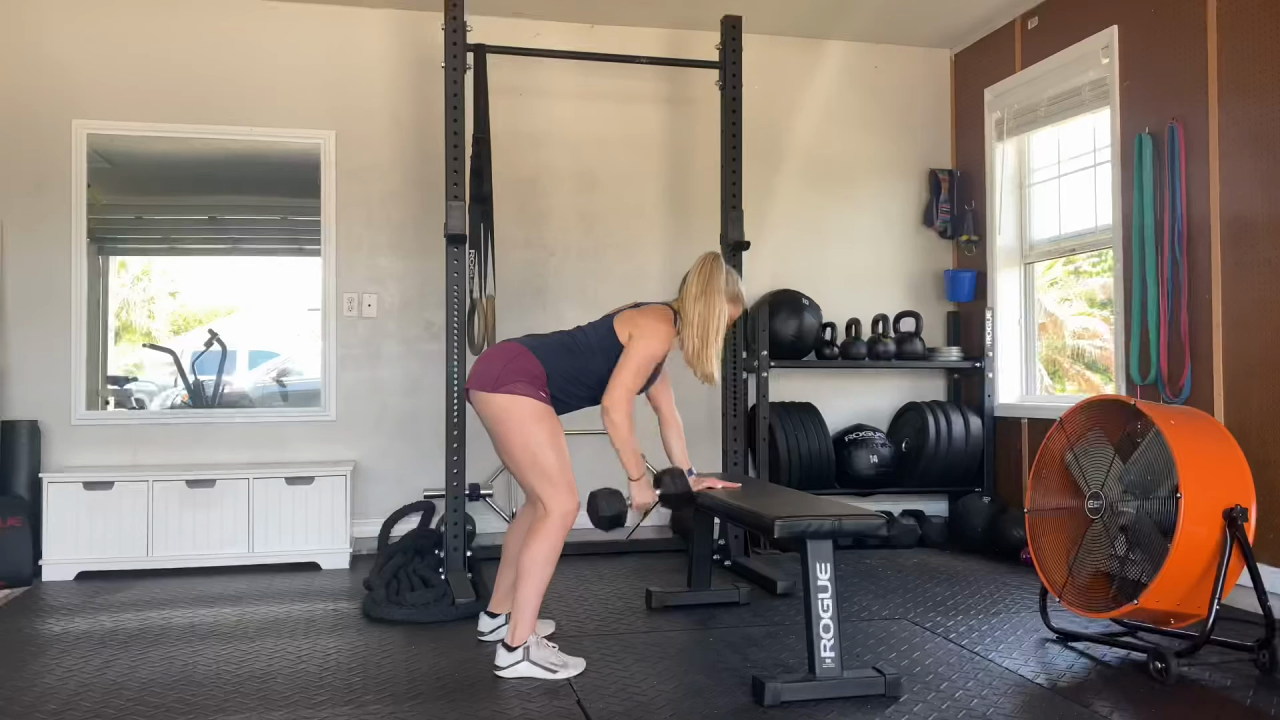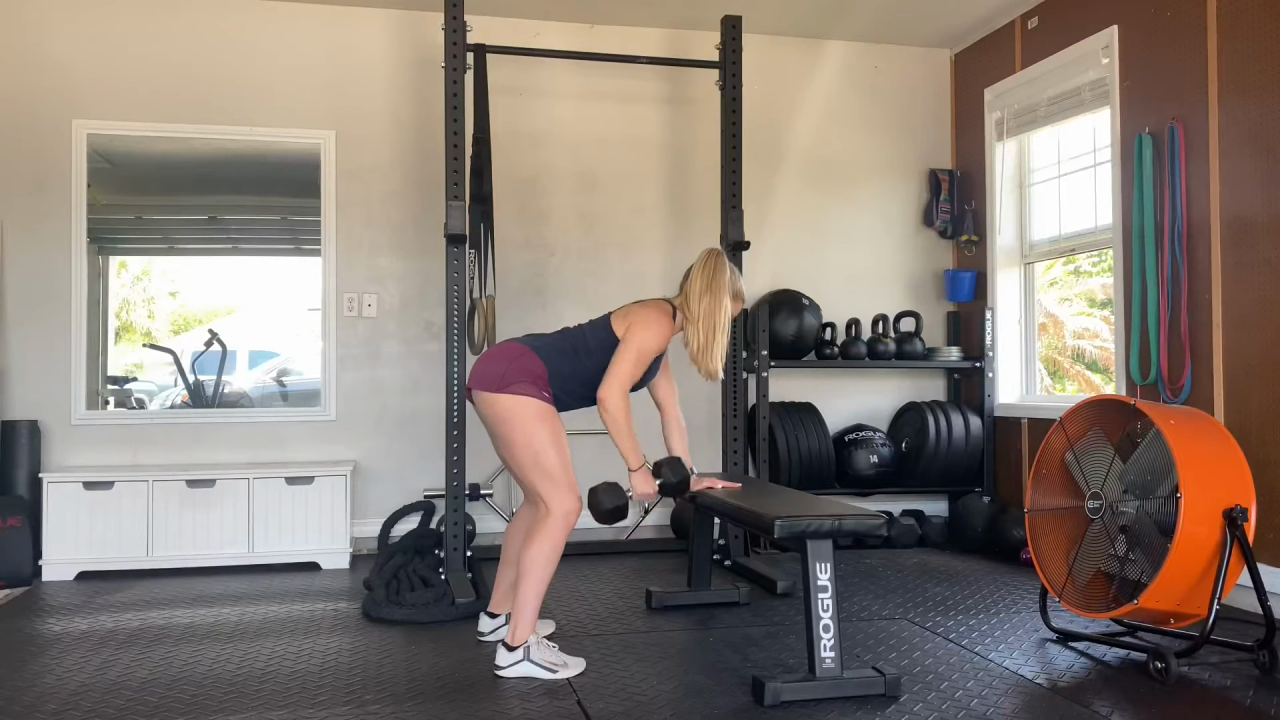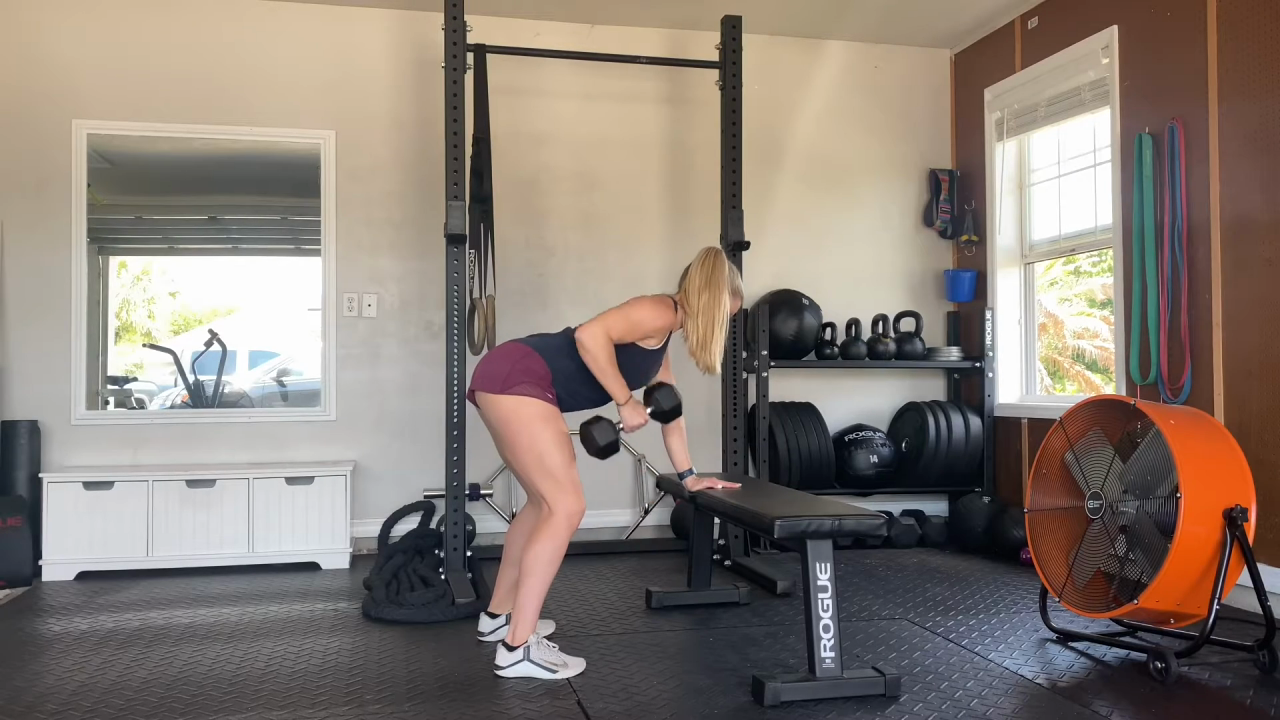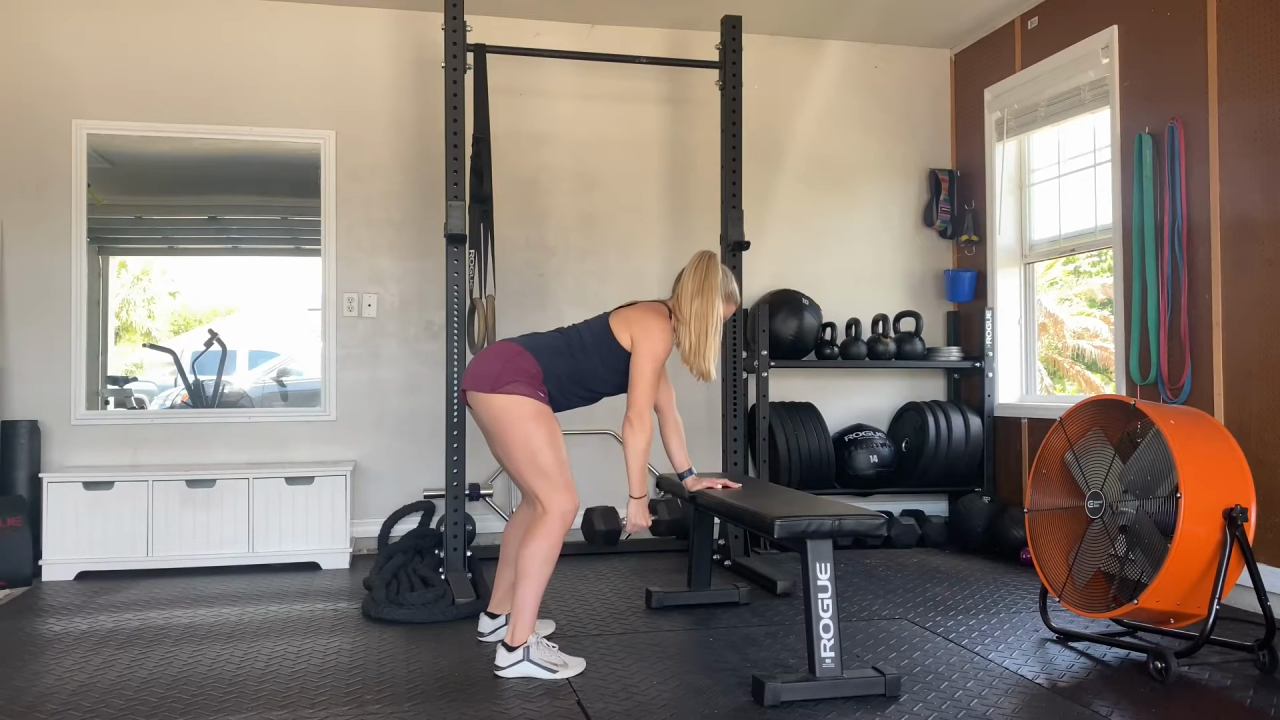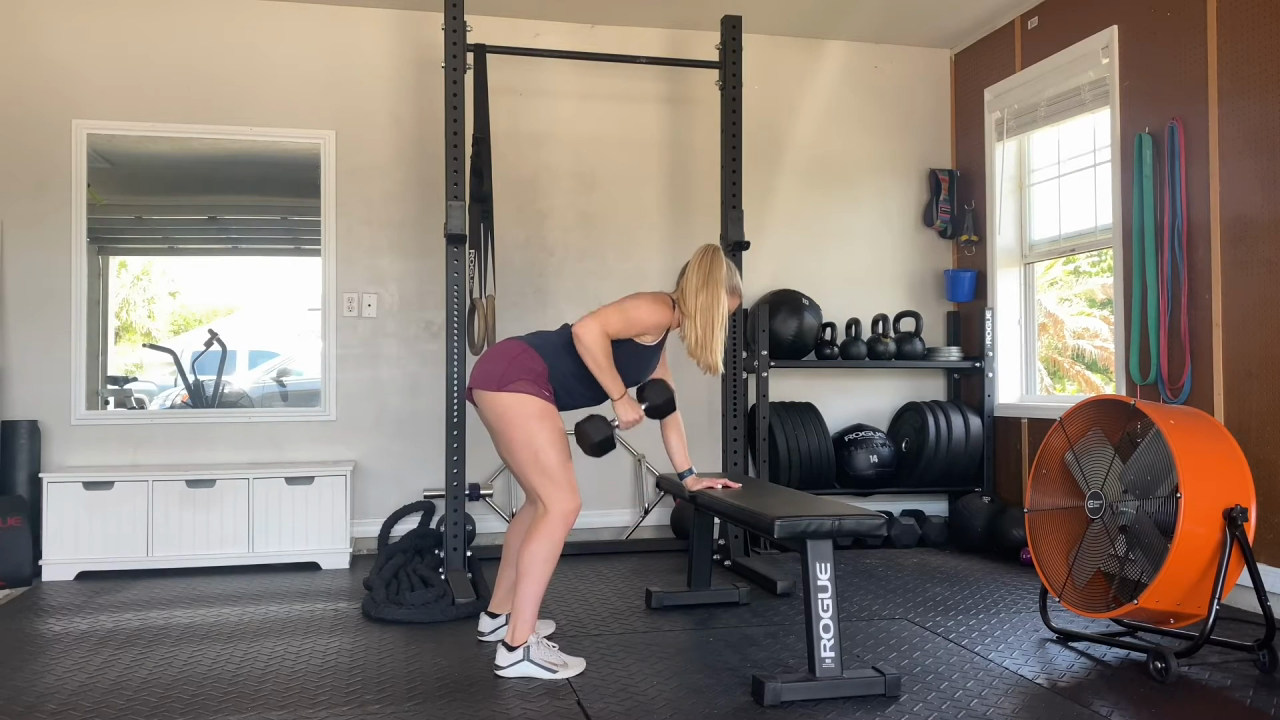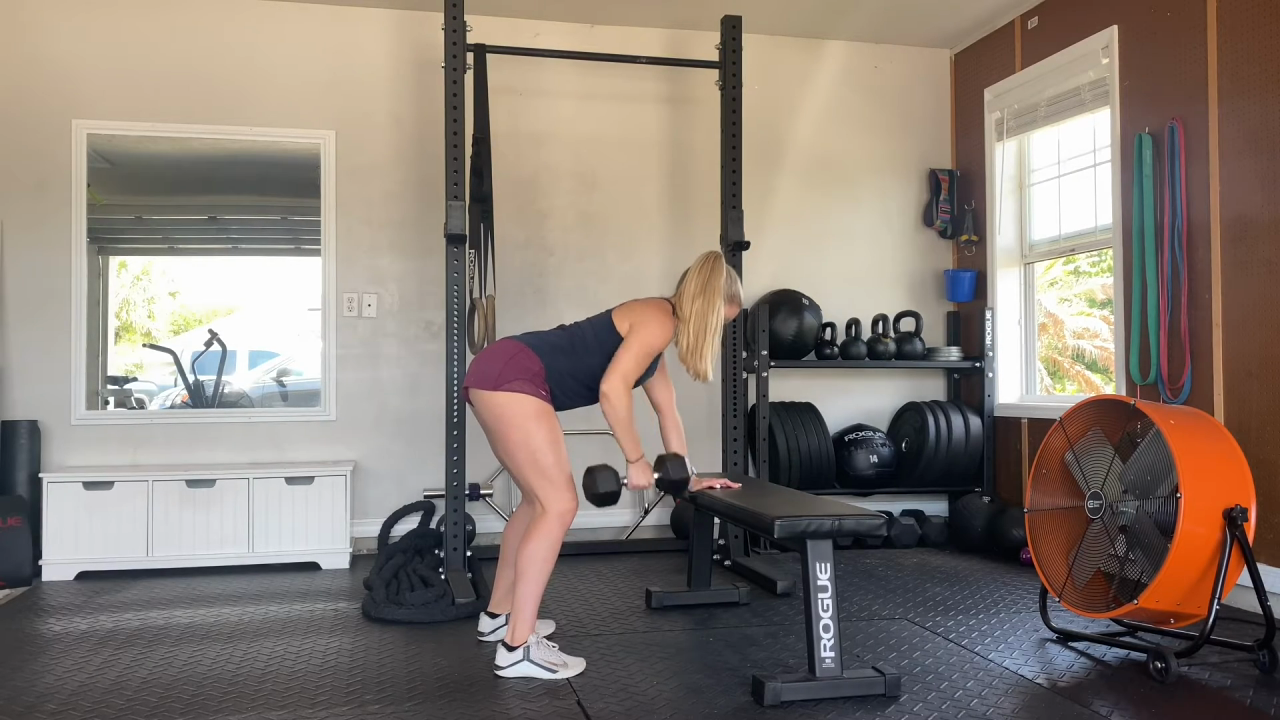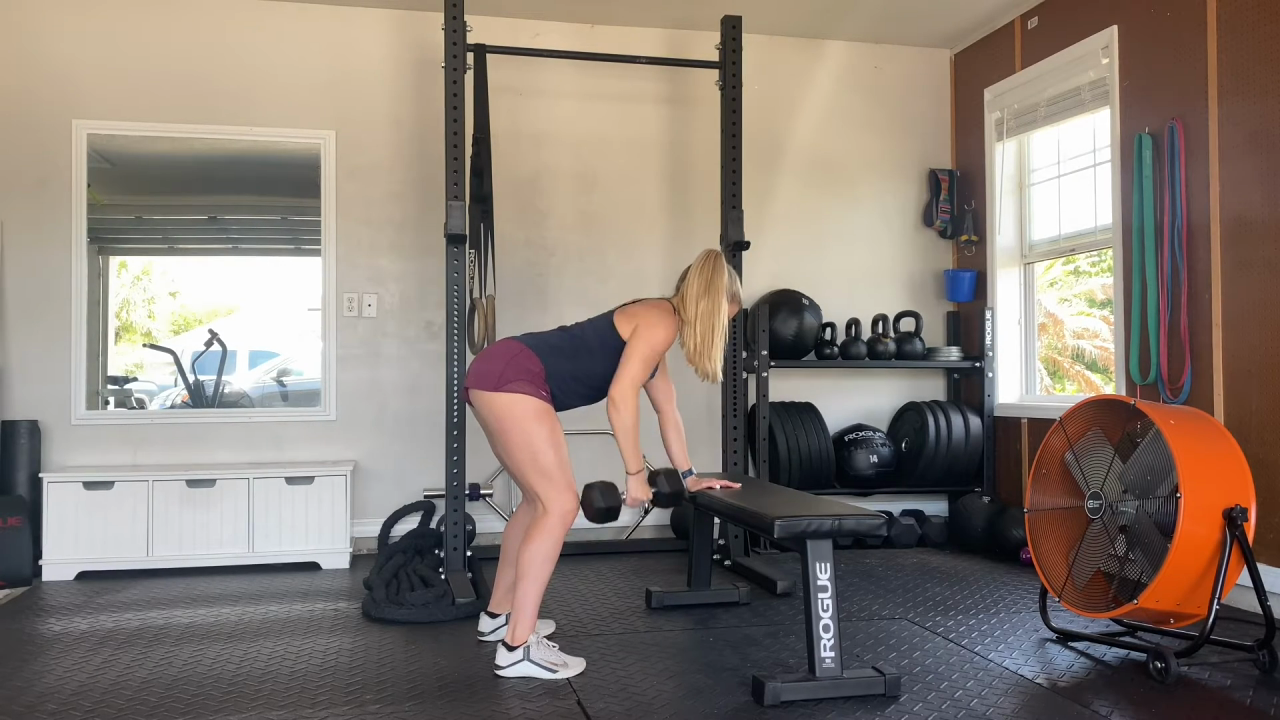
dt=0.7s
person 1, frame 1
left shoulder: (656, 329)
right shoulder: (660, 326)
left elbow: (666, 409)
right elbow: (615, 404)
left wrist: (688, 476)
right wrist: (637, 479)
left hip: (505, 377)
right hip: (512, 378)
left knee: (544, 501)
right knee: (560, 507)
left ankle: (499, 615)
right ankle: (517, 648)
person 1, frame 2
left shoulder: (658, 327)
right shoulder: (657, 320)
left elbow: (669, 407)
right elbow: (609, 394)
left wrist: (687, 477)
right wrist: (637, 469)
left hip: (504, 377)
right hip: (515, 377)
left knee: (543, 501)
right knee: (562, 507)
left ankle: (498, 615)
right ankle: (518, 648)
person 1, frame 3
left shoulder: (659, 335)
right shoulder: (659, 313)
right elbow: (589, 336)
left wrist: (688, 476)
right wrist: (624, 402)
left hip: (509, 379)
right hip: (517, 378)
left knee: (546, 502)
right knee: (566, 508)
left ankle: (499, 614)
right ankle: (518, 647)
person 1, frame 4
left shoulder: (653, 329)
right shoulder: (656, 325)
left elbow: (666, 409)
right elbow: (637, 418)
left wrist: (688, 476)
right wrist: (638, 498)
left hip: (500, 378)
right hip: (509, 377)
left knee: (540, 501)
right knee: (559, 506)
left ankle: (499, 615)
right ankle: (518, 647)
person 1, frame 5
left shoulder: (656, 331)
right shoulder: (657, 310)
right elbow: (586, 330)
left wrist: (688, 476)
right wrist: (621, 400)
left hip: (508, 378)
right hip: (516, 376)
left knee: (544, 501)
right knee: (562, 506)
left ankle: (499, 615)
right ankle: (518, 647)
person 1, frame 6
left shoulder: (653, 325)
right shoulder: (659, 320)
left elbow: (666, 407)
right elbow: (612, 390)
left wrist: (687, 477)
right wrist: (636, 462)
left hip: (501, 375)
right hip: (511, 377)
left knee: (540, 500)
right knee: (559, 505)
left ankle: (499, 615)
right ankle: (517, 647)
person 1, frame 7
left shoulder: (654, 322)
right shoulder: (662, 321)
left elbow: (666, 407)
right elbow: (621, 399)
left wrist: (687, 477)
right wrist: (636, 474)
left hip: (502, 374)
right hip: (513, 377)
left knee: (541, 500)
right knee: (560, 506)
left ankle: (499, 614)
right ankle: (518, 647)
